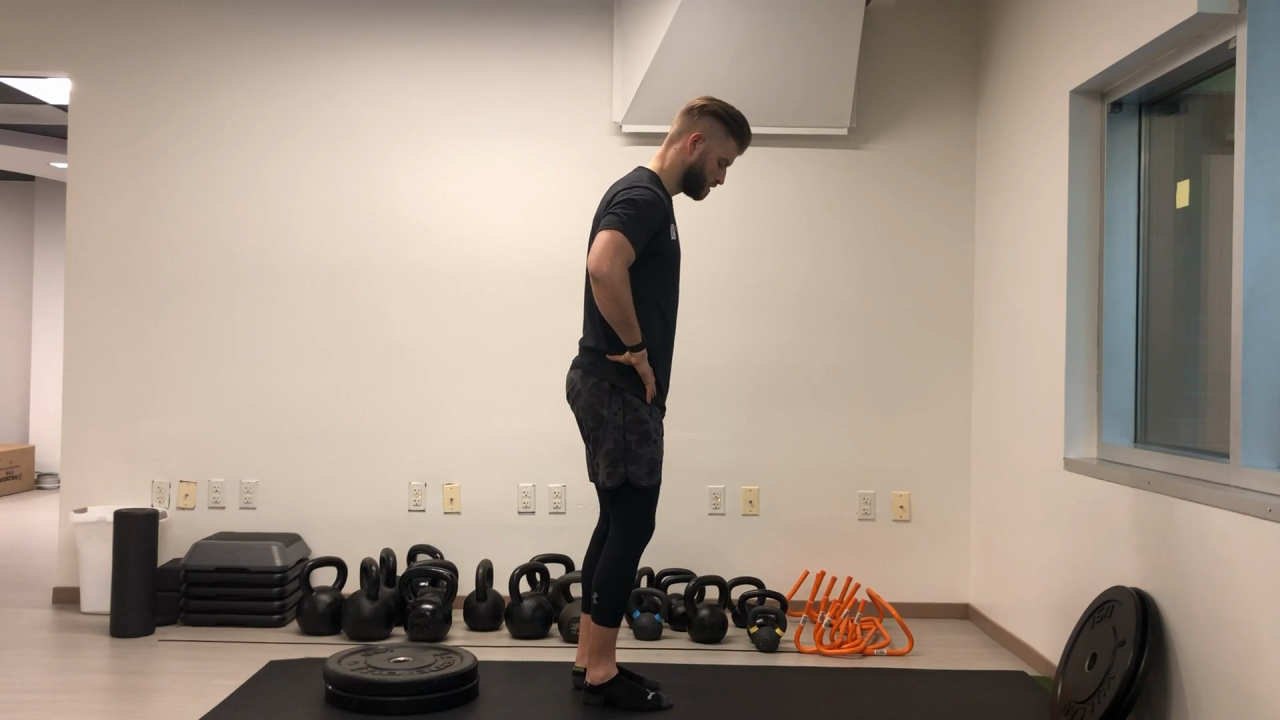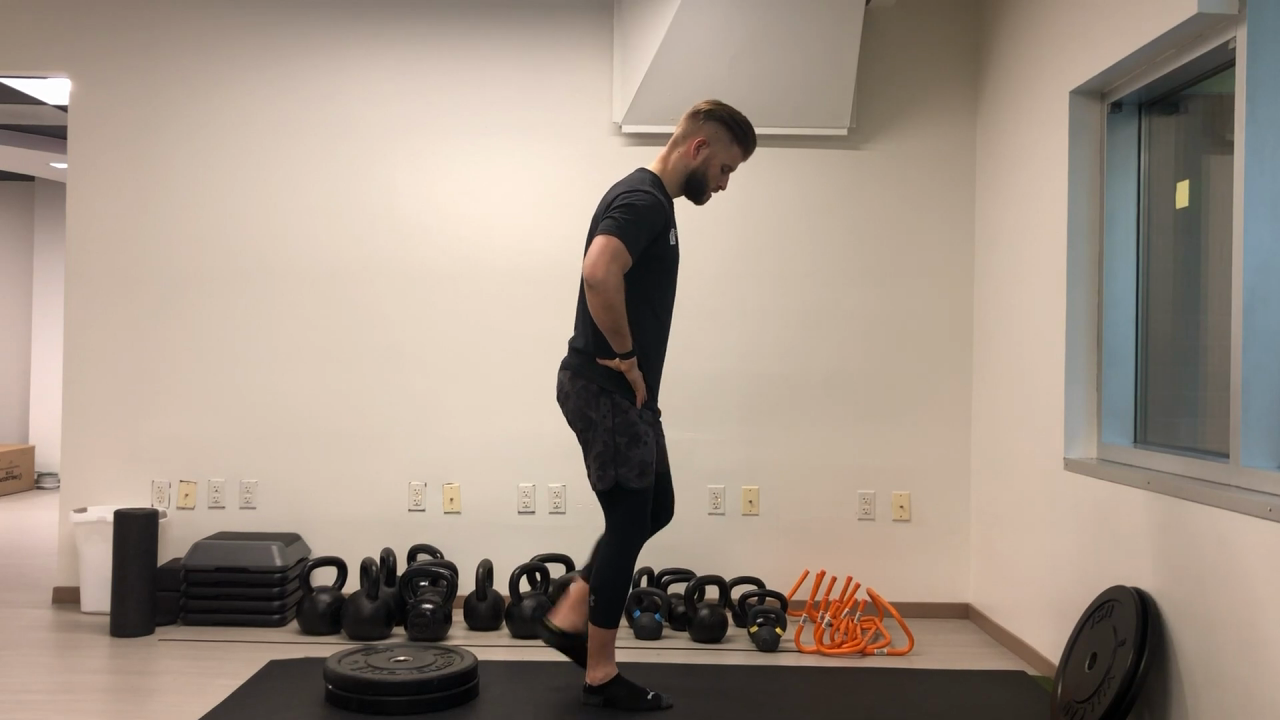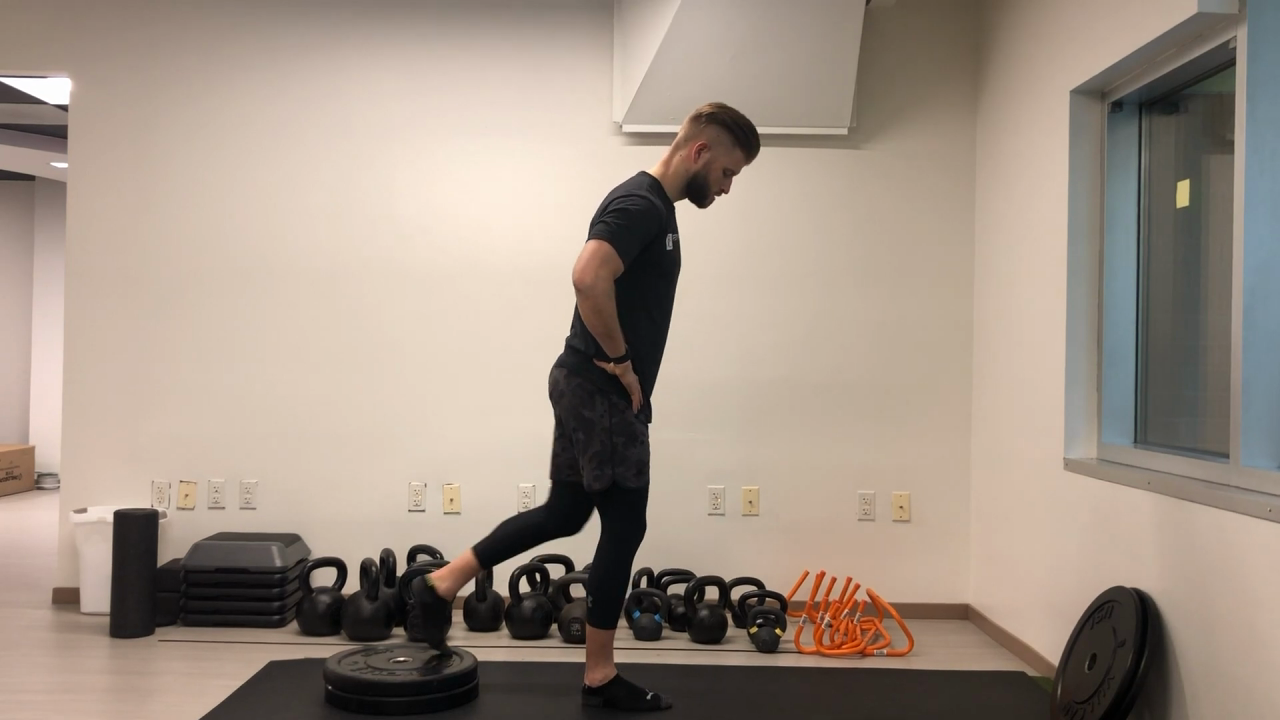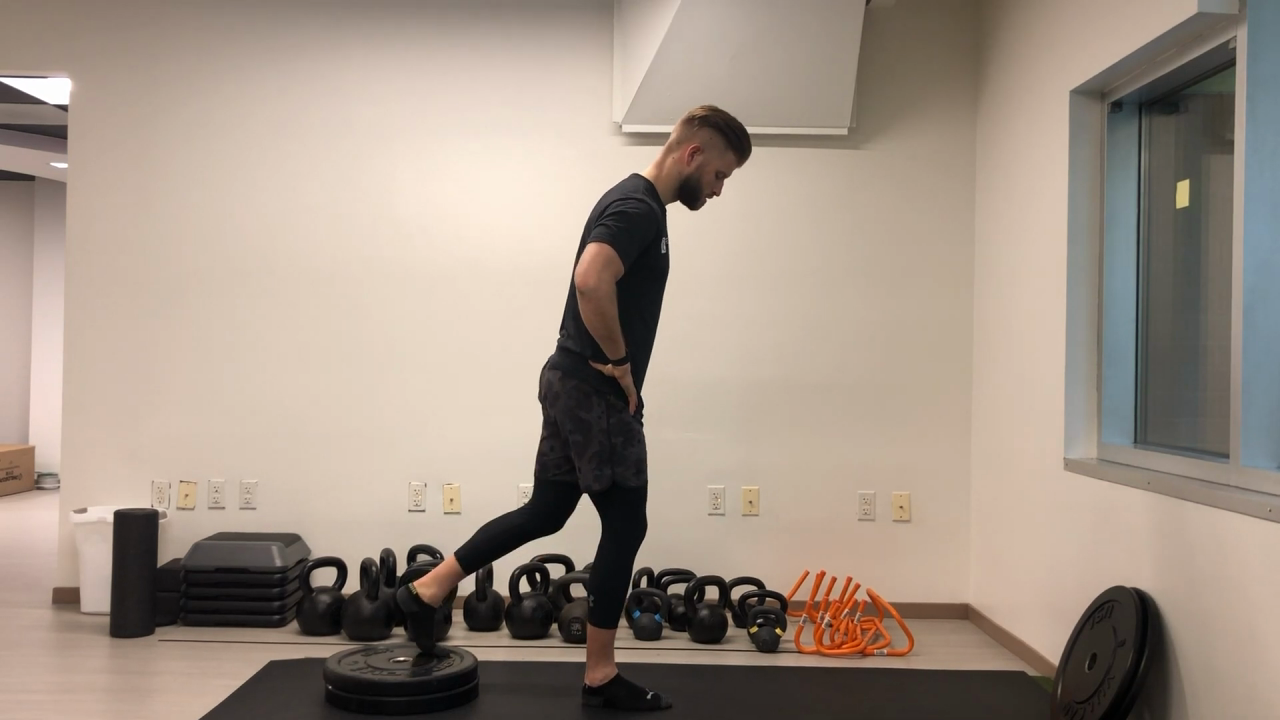
dt=0.4s
person 1, frame 1
left shoulder: (647, 197)
right shoulder: (641, 196)
right elbow: (604, 267)
right wrist: (635, 349)
left hip: (614, 385)
right hip: (617, 386)
left knee: (618, 522)
right knee: (632, 525)
left ankle: (590, 660)
right ankle: (601, 672)
person 1, frame 2
left shoulder: (651, 200)
right shoulder: (642, 199)
right elbow: (599, 274)
right wrist: (626, 356)
left hip: (614, 388)
right hip: (605, 386)
left knee: (654, 509)
right knee: (630, 522)
left ankle: (569, 617)
right ankle: (600, 673)
person 1, frame 3
left shoulder: (656, 206)
right shoulder: (639, 203)
right elbow: (589, 278)
right wrist: (622, 361)
left hip: (593, 387)
right hip: (601, 390)
left knee: (568, 511)
right knee: (624, 525)
left ankle: (443, 584)
right ankle: (600, 676)
person 1, frame 4
left shoulder: (641, 205)
right shoulder: (636, 207)
right elbow: (592, 281)
right wrist: (619, 363)
left hip: (575, 383)
right hip: (594, 390)
left knee: (547, 510)
right knee: (625, 525)
left ankle: (426, 591)
right ankle: (600, 676)
